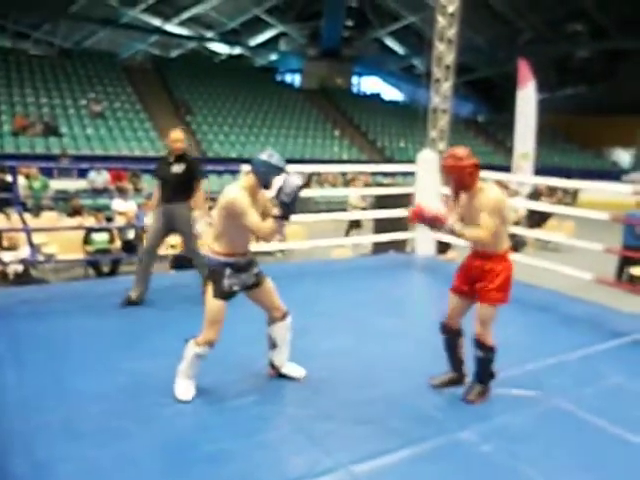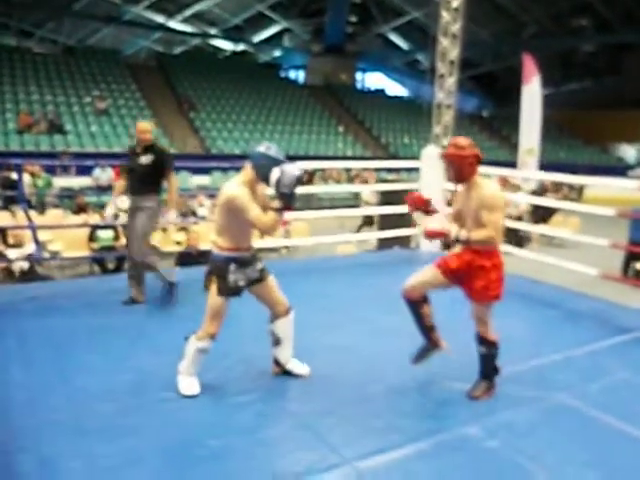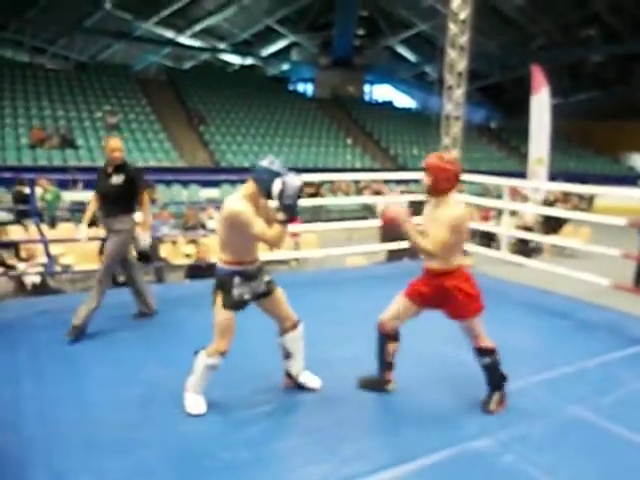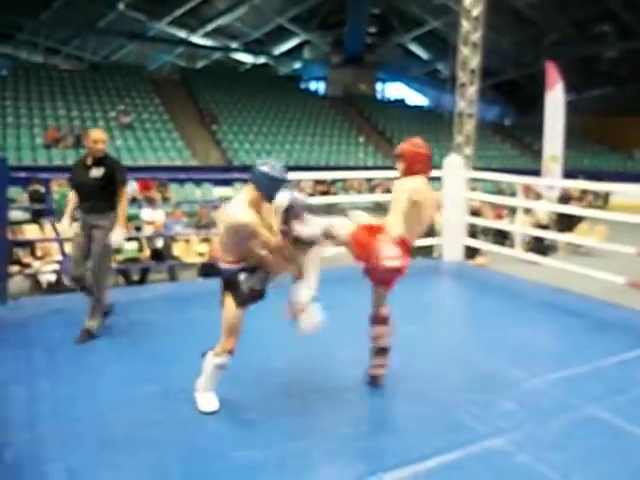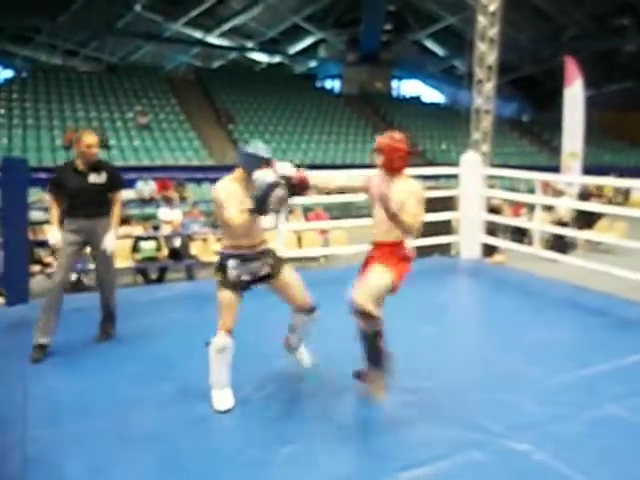
dt=0.3s
person 1, frame 1
left shoulder: (492, 196)
right shoulder: (465, 196)
left elbow: (484, 237)
right elbow: (455, 225)
left wrist: (449, 222)
right wrist: (427, 218)
left hip: (495, 266)
right hip: (474, 261)
left knee: (482, 331)
right knee: (450, 321)
left ankle: (482, 382)
right ankle: (456, 372)
person 1, frame 2
left shoulder: (490, 193)
right shoulder: (463, 190)
left elbow: (493, 236)
left wrist: (452, 233)
right wrist: (429, 210)
left hip: (485, 263)
right hip: (462, 256)
left knee: (482, 326)
right knee: (412, 289)
left ankle: (488, 379)
right ankle: (432, 339)
person 1, frame 3
left shoulder: (455, 211)
right shoulder: (432, 205)
left elbow: (430, 249)
right elbow: (418, 236)
left wrist: (403, 221)
right wrist: (400, 218)
left hip: (453, 282)
right hip: (429, 280)
left knee: (478, 339)
right knee: (386, 322)
left ankle: (497, 389)
right ankle: (384, 377)
person 1, frame 4
left shoulder: (411, 184)
right shoulder: (426, 189)
left elbow: (400, 218)
left wrist: (389, 246)
left hip: (389, 246)
right hip: (396, 252)
left knee: (333, 226)
right knee: (379, 310)
right ankle: (378, 364)
person 1, frame 5
left shoulder: (411, 188)
right shoulder: (374, 181)
left elbow: (412, 227)
right elbow: (333, 185)
left wrist: (386, 201)
right wrist: (304, 179)
left hip: (393, 256)
right hip: (376, 253)
left knee: (361, 303)
right knee: (363, 310)
left ankle: (379, 364)
right ankle: (373, 368)
person 2, frame 1
left shoulder: (258, 194)
right shoulder: (235, 197)
left elbow: (271, 225)
right elbow: (265, 234)
left wrist: (284, 205)
right wrist: (283, 207)
left hip: (245, 262)
right hip: (222, 267)
left knee: (280, 312)
right knee: (209, 336)
left ankle: (278, 364)
right ankle: (185, 376)
person 2, frame 2
left shoulder: (257, 187)
right shoulder: (235, 192)
left elbow: (270, 217)
right elbow: (267, 227)
left wrist: (284, 197)
right wrist: (283, 198)
left hip: (248, 257)
right hip: (226, 263)
left knee: (282, 308)
right knee: (210, 328)
left ankle: (283, 361)
right ankle: (187, 372)
person 2, frame 3
left shoulder: (259, 200)
right shoulder: (237, 207)
left elbow: (272, 229)
right elbow: (273, 240)
left wrist: (285, 208)
right wrist: (287, 210)
left hip: (254, 270)
right hip: (231, 277)
left knee: (291, 322)
right knee: (220, 345)
left ankle: (295, 373)
right ankle: (193, 390)
person 2, frame 4
left shoulder: (256, 199)
right shoulder: (240, 214)
right elbow: (276, 246)
left hip: (255, 261)
right hip: (238, 274)
right knee: (229, 344)
right ankle: (204, 388)
person 2, frame 5
left shoulder: (255, 184)
right shoulder: (223, 189)
right elbow: (235, 225)
right wrist: (257, 205)
left hip: (262, 253)
right hip: (235, 260)
left knee: (305, 304)
right knee: (225, 329)
left ankle: (293, 344)
right ankle: (220, 387)
person 3, frame 1
left shoulder: (191, 163)
right shoulder: (163, 162)
left elbow: (199, 190)
right elbow: (159, 188)
left wrist: (201, 216)
right wrist: (152, 210)
left hip: (182, 211)
right hip: (163, 211)
left knee: (194, 253)
right knee: (147, 251)
right ankle: (137, 295)
person 3, frame 2
left shoulder: (159, 154)
right shoulder: (131, 153)
left elbow: (171, 181)
right elbow: (124, 178)
left wrist: (172, 208)
right wrist: (113, 201)
left hip: (149, 204)
right hip: (133, 204)
left knee: (139, 251)
right knee: (132, 251)
left ankle: (168, 279)
right ankle: (137, 293)
person 3, frame 3
left shoulder: (131, 173)
right shoulder: (102, 173)
left elbow: (144, 202)
right elbow: (96, 200)
left wrist: (145, 230)
right wrist: (84, 223)
left hip: (123, 227)
right hip: (109, 225)
left knee: (103, 275)
right knee: (130, 270)
left ankle: (80, 323)
right ankle: (148, 307)
person 3, frame 4
left shoulder: (112, 165)
right shoulder: (79, 165)
left elbow: (123, 197)
right elbow: (75, 193)
left wrist: (121, 226)
right wrist: (67, 216)
left hip: (105, 222)
right hip: (84, 222)
left knee: (98, 276)
right knee: (76, 274)
left ankle: (92, 326)
right ankle: (102, 305)
person 3, frame 5
left shoulder: (108, 171)
right shoulder: (64, 172)
left elbow: (116, 202)
right elbow: (55, 201)
left wrist: (113, 231)
right wrist: (54, 227)
left hip: (100, 227)
right hip: (73, 228)
left knee: (106, 282)
right knee: (58, 282)
left ankle: (108, 326)
right ankle: (42, 340)
